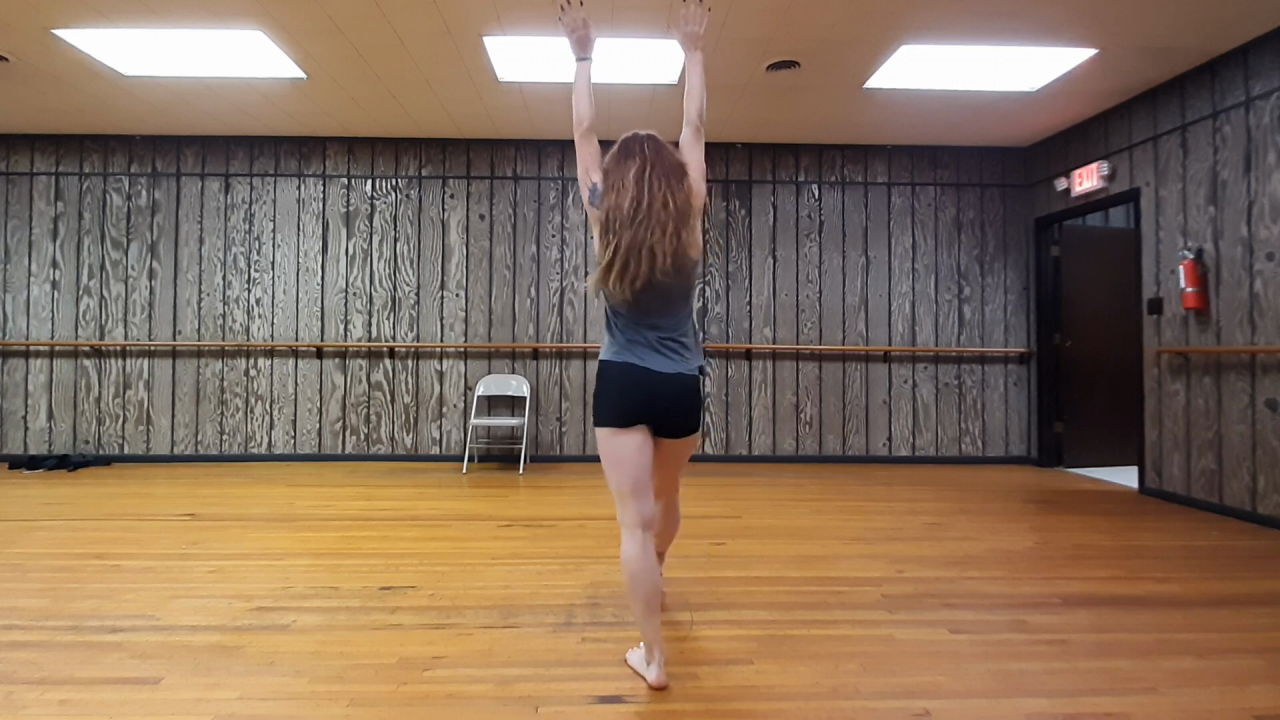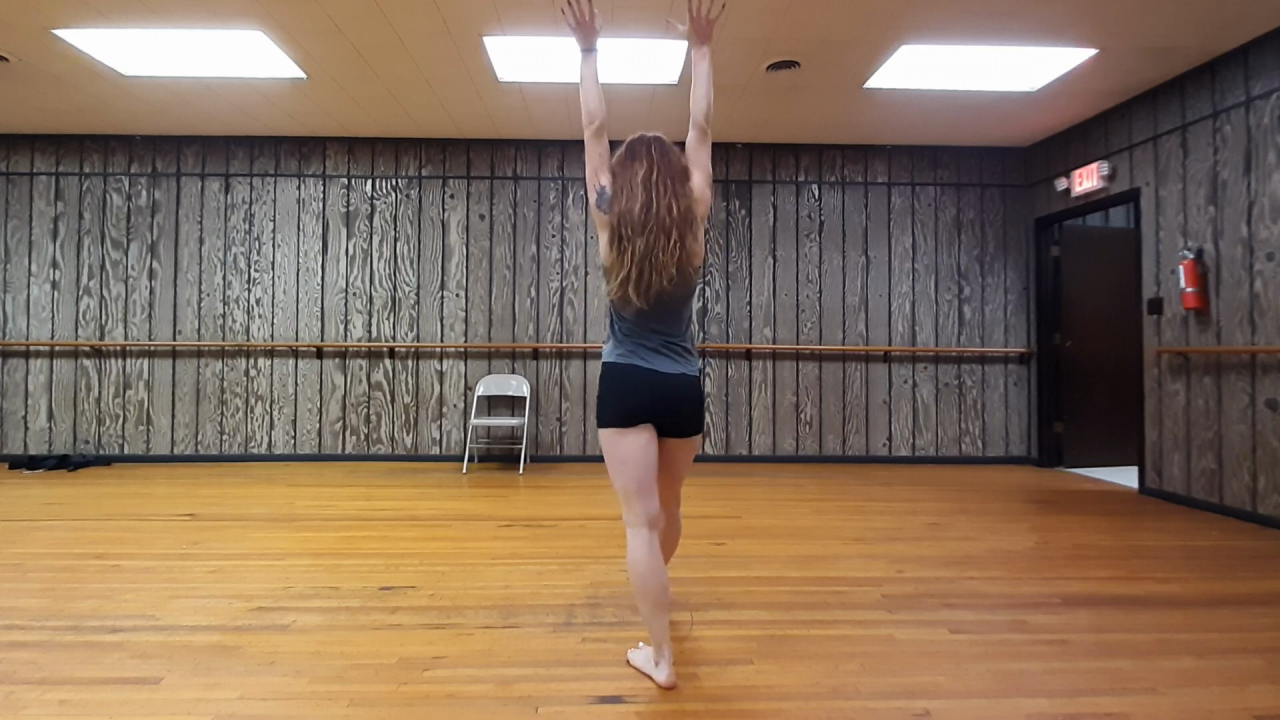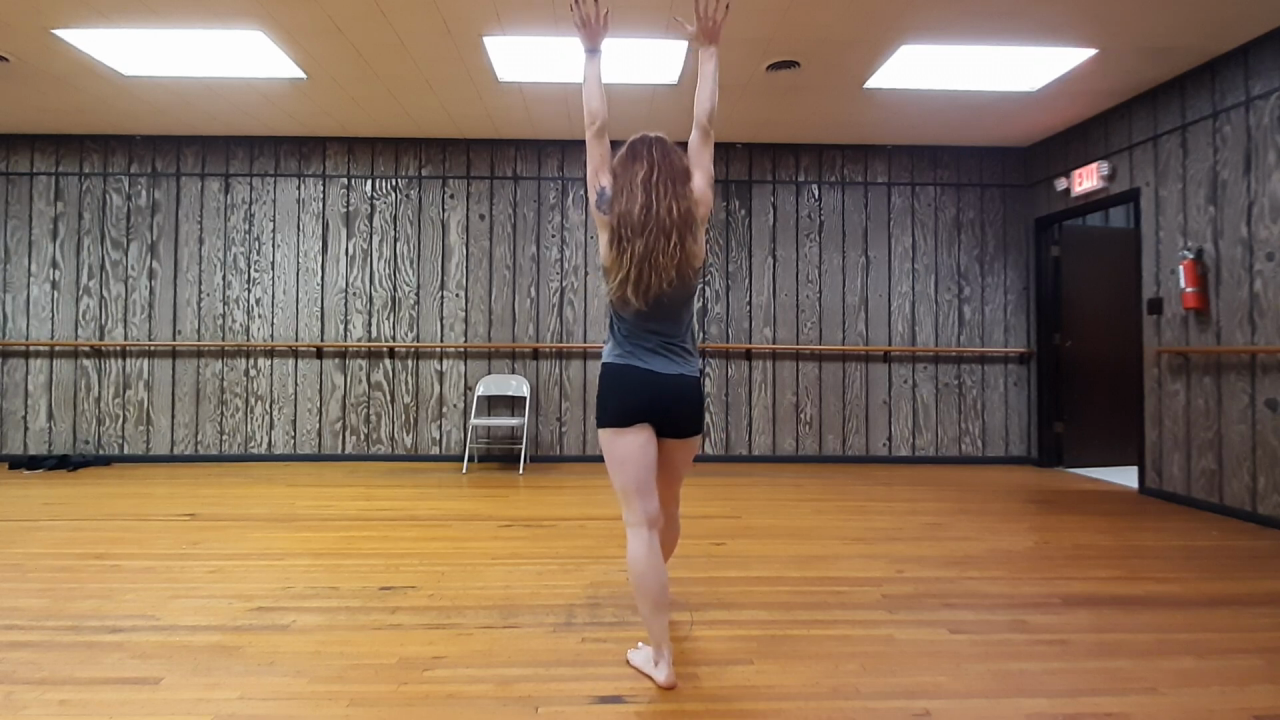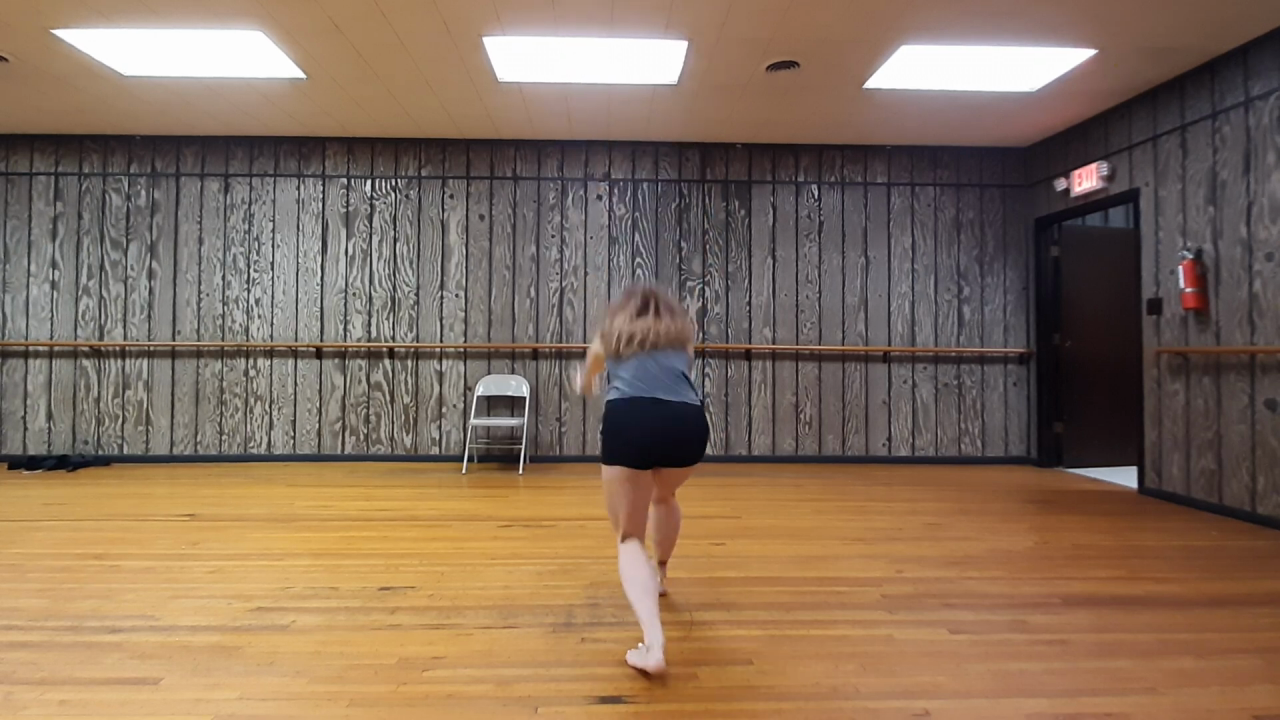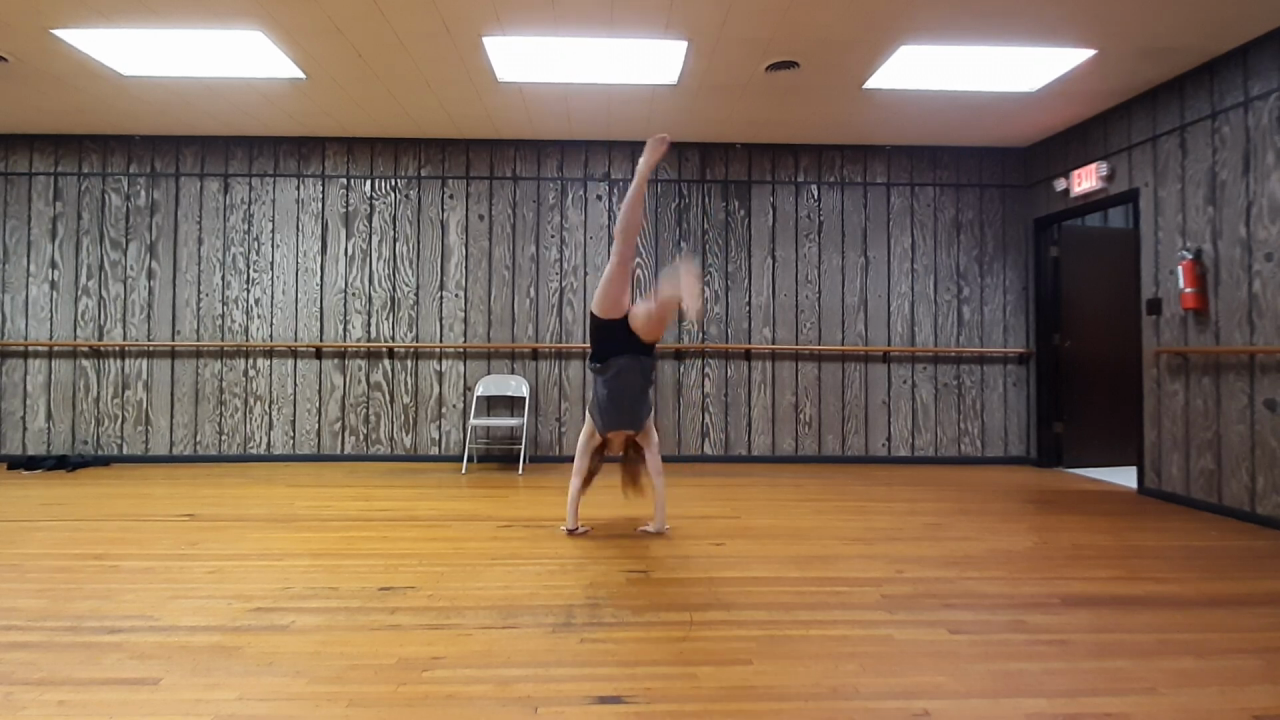
dt=1s
person 1, frame 1
left shoulder: (606, 219)
right shoulder: (688, 220)
left elbow: (583, 134)
right elbow: (695, 130)
left wrist: (582, 58)
left hip: (624, 383)
right hip: (682, 386)
left knee: (635, 521)
right knee: (664, 502)
left ankle: (651, 656)
right ankle: (654, 579)
person 1, frame 2
left shoulder: (612, 225)
right shoulder: (693, 224)
left elbow: (594, 131)
right elbow: (701, 131)
left hip: (626, 385)
right hip: (684, 387)
left knee: (641, 521)
right knee: (667, 509)
left ankle: (659, 655)
right ankle: (655, 586)
person 1, frame 3
left shoulder: (611, 228)
right shoulder: (693, 229)
left elbow: (595, 132)
right elbow: (704, 131)
left hip: (625, 387)
right hip: (683, 389)
left knee: (642, 521)
right knee: (666, 511)
left ankle: (659, 655)
right ankle: (654, 593)
person 1, frame 4
left shoulder: (613, 333)
right shoulder: (679, 332)
left elbow: (588, 373)
left wrist: (584, 380)
left hip: (629, 418)
right hip: (688, 421)
left knee: (629, 537)
right knee: (665, 499)
left ankle: (653, 643)
right ankle: (658, 573)
person 1, frame 5
left shoulder: (596, 429)
right shoulder: (640, 429)
left elbow: (577, 477)
right elbow: (657, 474)
left wrist: (572, 522)
left hip: (610, 338)
right hip: (633, 347)
left knee: (622, 250)
